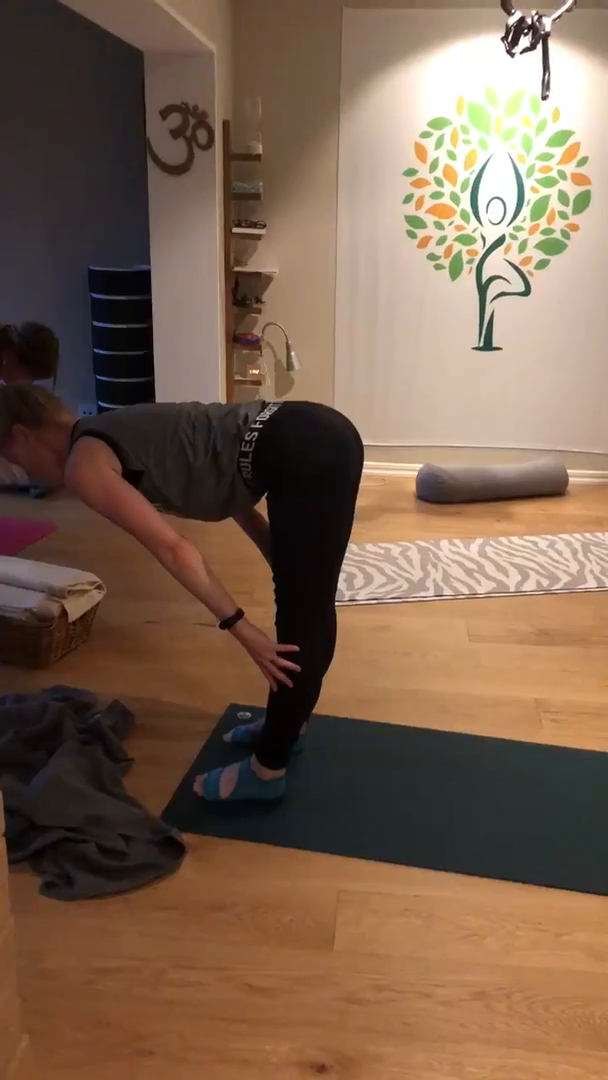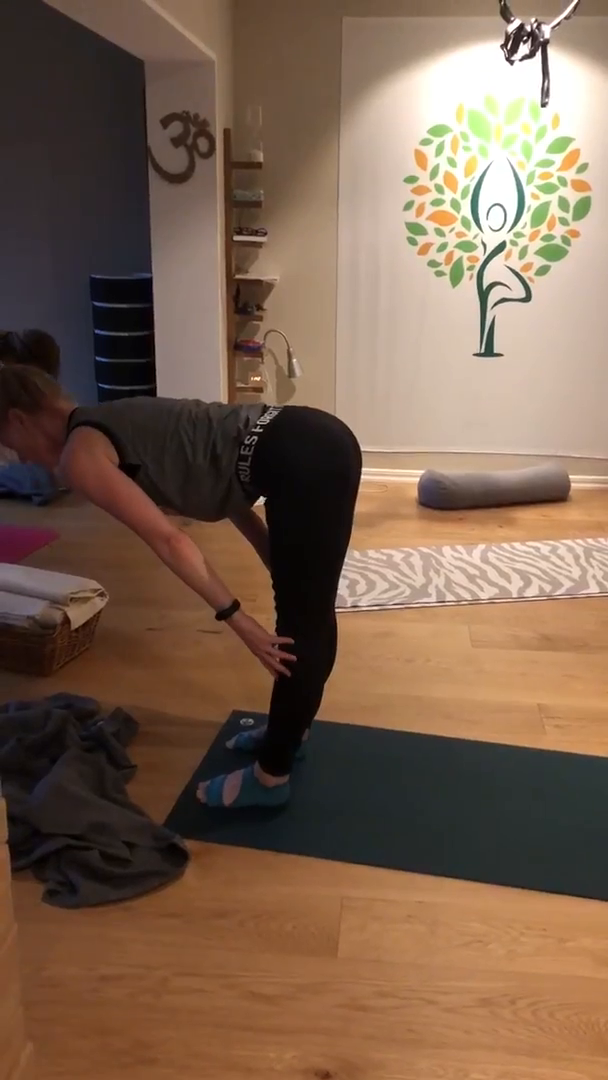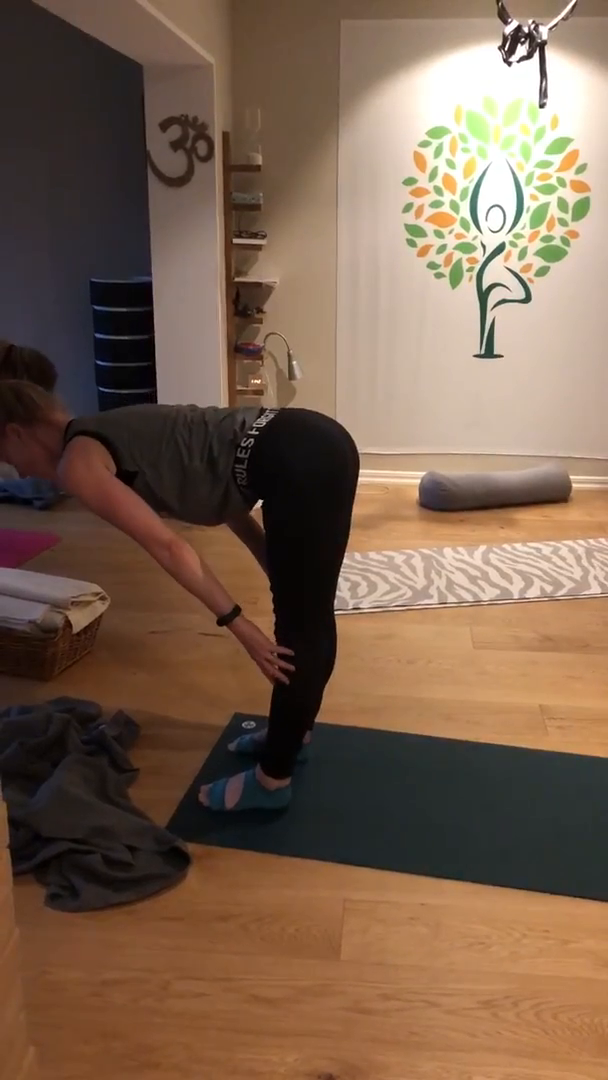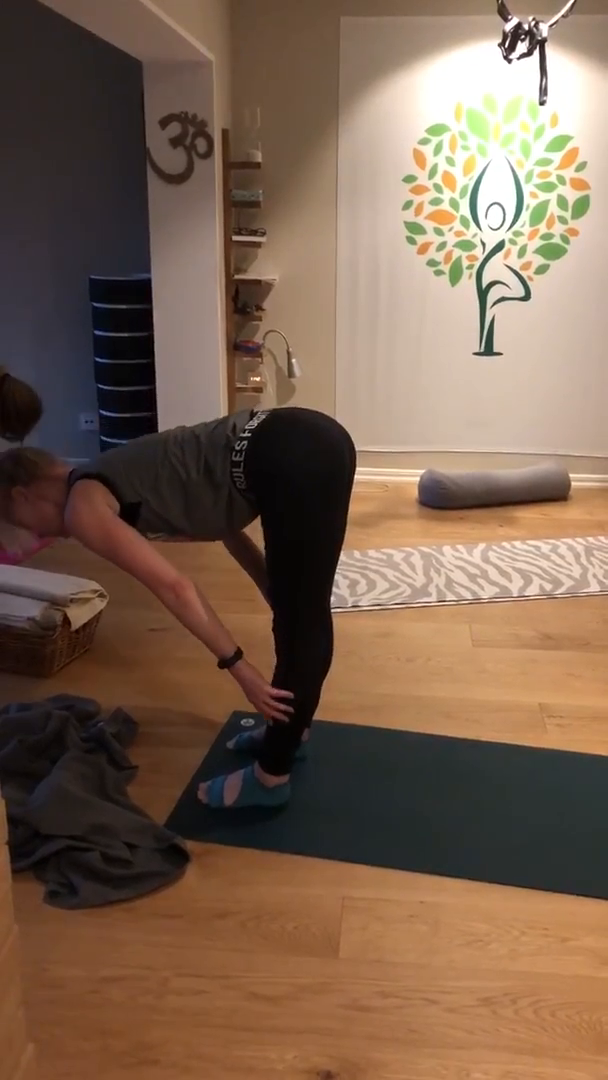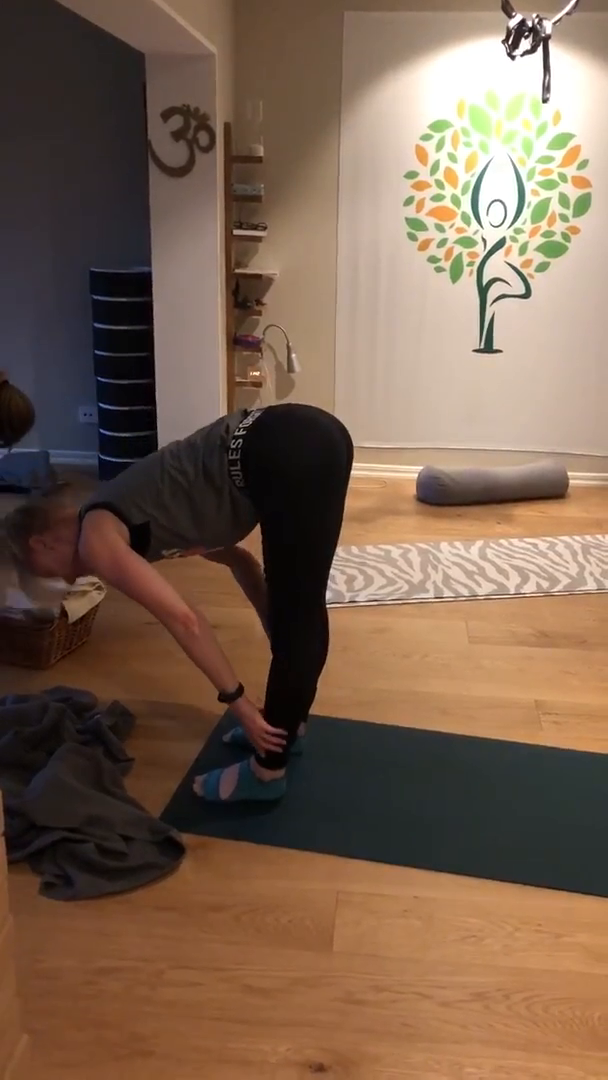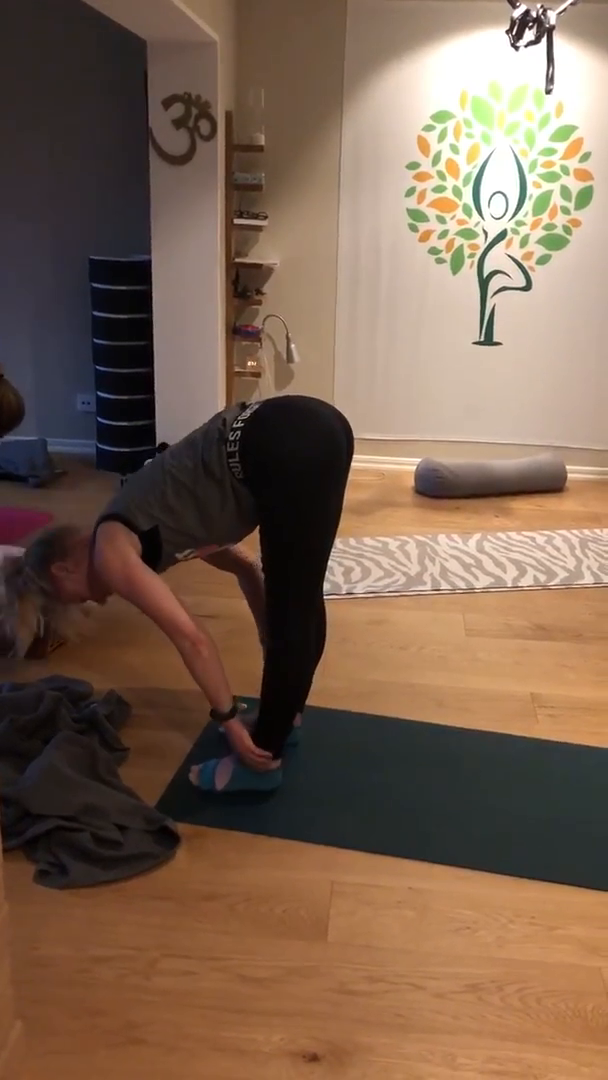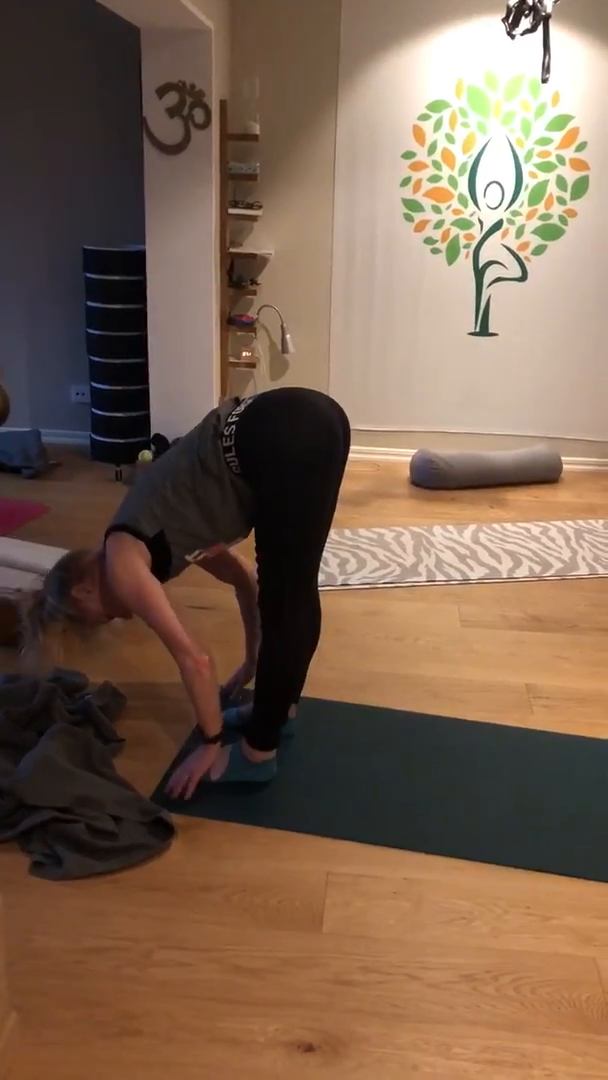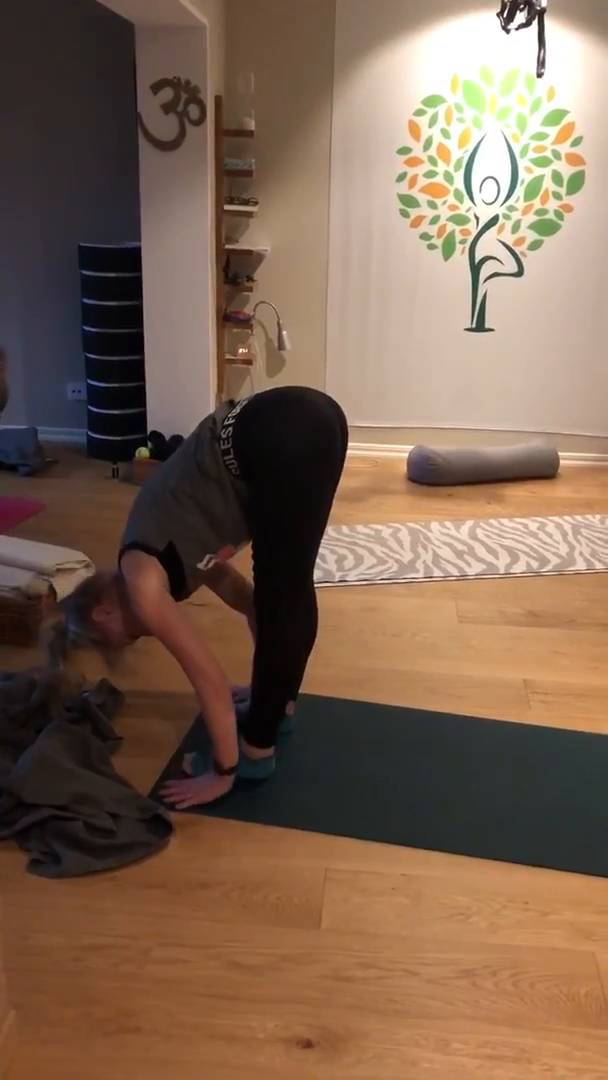
dt=0.5s
person 1, frame 1
left shoulder: (83, 466)
right shoulder: (115, 434)
left elbow: (172, 548)
right elbow: (233, 492)
left wrist: (239, 627)
right wrist: (287, 569)
left hip: (302, 456)
right hip: (321, 432)
left knee: (301, 619)
right knee: (306, 609)
left ankle: (267, 769)
right ankle: (287, 724)
person 1, frame 2
left shoulder: (80, 455)
right shoulder: (113, 425)
left elbow: (168, 539)
left wrist: (235, 618)
right wrist: (284, 569)
left hip: (301, 462)
right hip: (318, 437)
left knee: (302, 627)
right knee: (306, 617)
left ankle: (271, 777)
right ankle: (290, 730)
person 1, frame 3
left shoulder: (77, 464)
right shoulder: (107, 436)
left elbow: (168, 547)
right elbow: (228, 498)
left wrist: (236, 623)
right wrist: (283, 576)
left hip: (300, 464)
right hip: (316, 441)
left knee: (301, 628)
right knee: (307, 617)
left ankle: (272, 779)
right ankle: (292, 733)
person 1, frame 4
left shoulder: (83, 507)
right shoulder: (108, 482)
left elbow: (173, 587)
right elbow: (228, 530)
left wrist: (237, 666)
right wrist: (280, 599)
left hip: (292, 463)
right hip: (313, 439)
left knee: (300, 627)
right knee: (303, 617)
left ankle: (271, 777)
right ankle: (291, 729)
person 1, frame 5
left shoulder: (96, 540)
right shoulder: (120, 520)
left elbow: (184, 622)
right elbow: (237, 558)
left wrist: (237, 702)
left hip: (288, 457)
right hip: (313, 434)
left knee: (296, 622)
right knee: (302, 612)
left ankle: (267, 771)
right ankle: (286, 725)
person 1, frame 6
left shoulder: (110, 553)
right shoulder: (137, 531)
left elbow: (191, 638)
right elbow: (247, 568)
left wrist: (230, 722)
right wrist: (274, 658)
left hip: (287, 447)
right hip: (315, 425)
left knee: (292, 614)
right knee: (299, 602)
left ankle: (264, 760)
right ankle: (285, 717)
person 1, frame 7
left shoulder: (121, 563)
right shoulder: (158, 542)
left elbow: (195, 660)
right elbow: (243, 578)
left wrist: (211, 745)
right wrist: (254, 662)
left hip: (286, 440)
right hip: (314, 417)
left knee: (283, 605)
right knee: (294, 594)
left ankle: (258, 751)
right ankle: (280, 708)
person 1, frame 8
left shoulder: (139, 585)
right shoulder: (170, 559)
left elbow: (211, 680)
right elbow: (247, 599)
left wrist: (223, 773)
right wrist: (267, 685)
left hip: (282, 438)
right hip: (309, 415)
left knee: (280, 602)
right knee: (289, 590)
left ankle: (258, 750)
right ankle: (279, 704)
